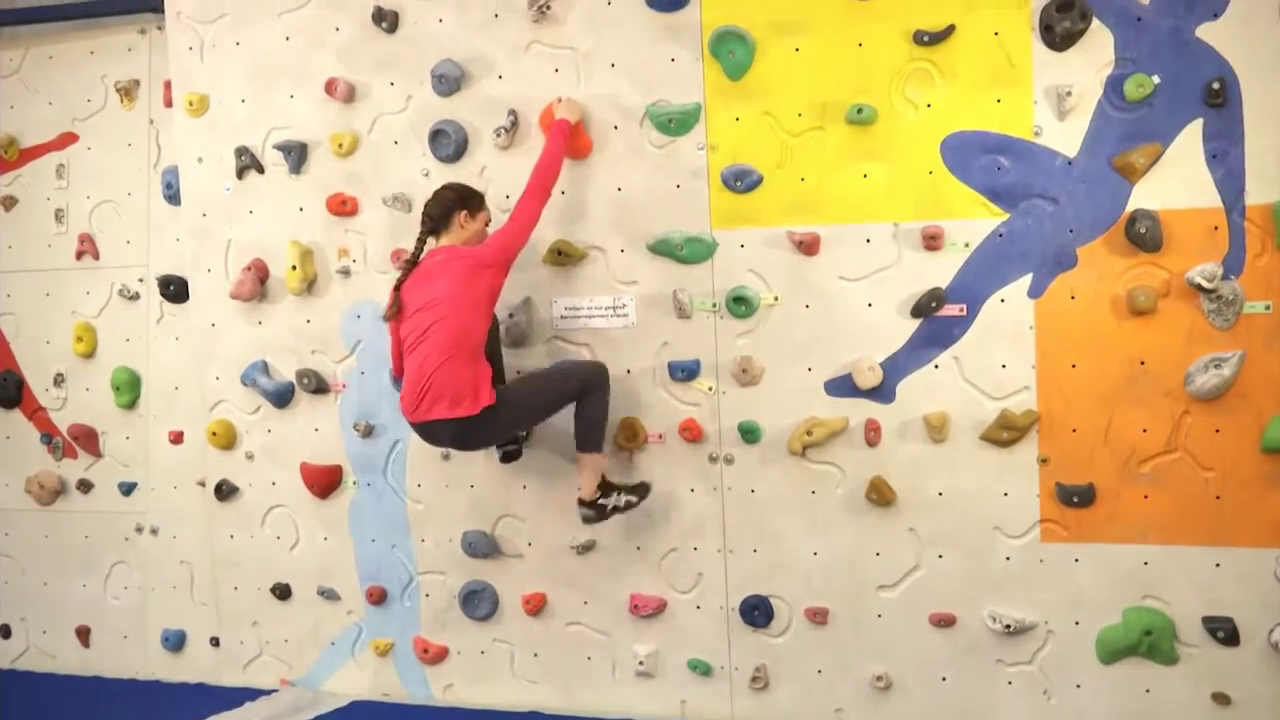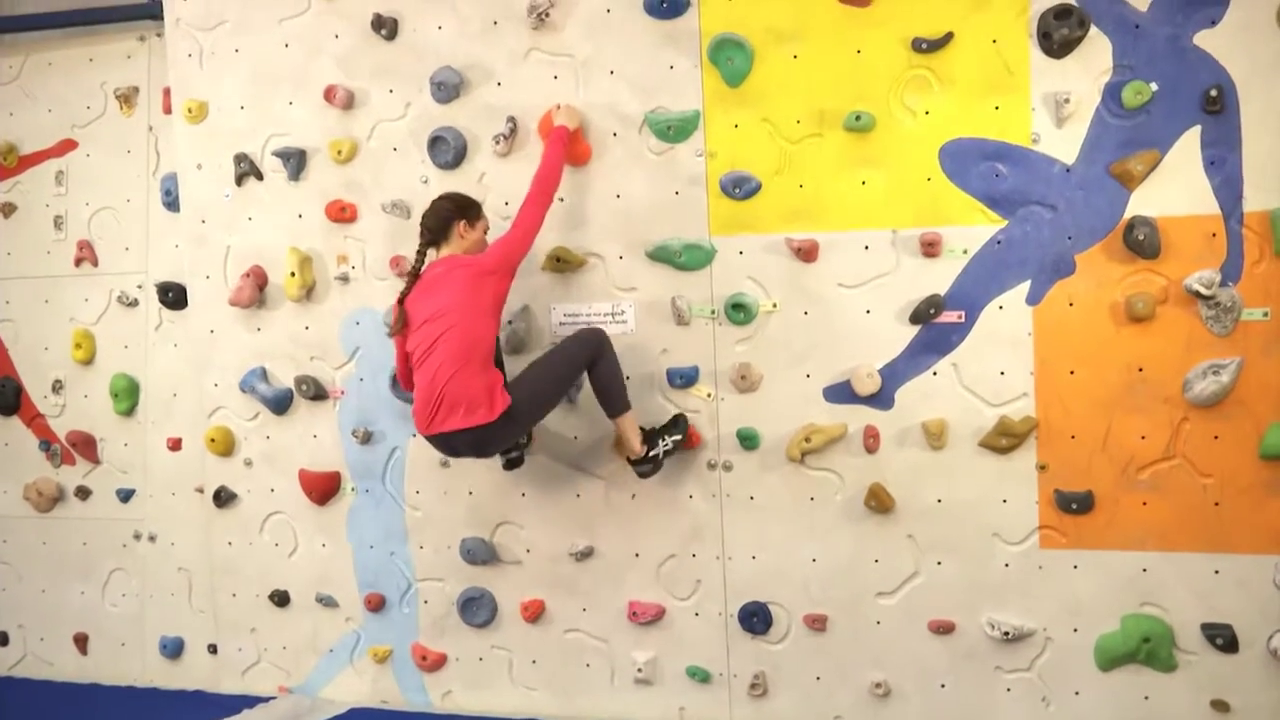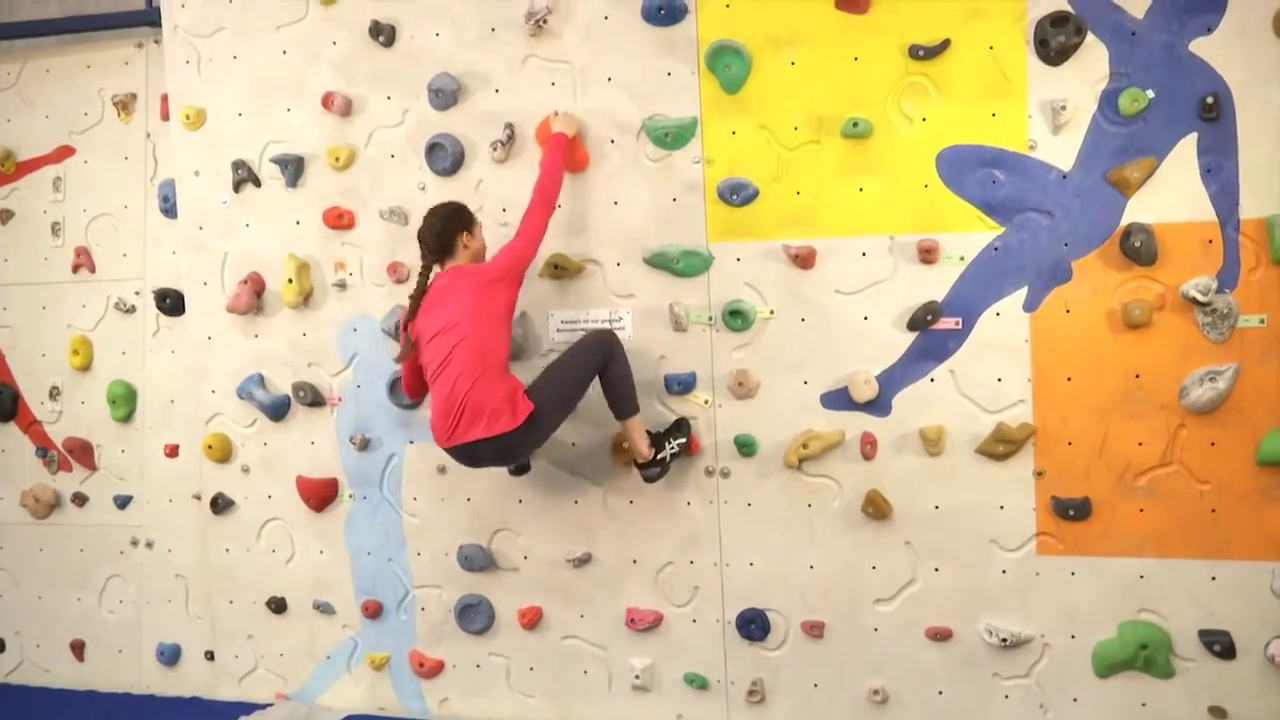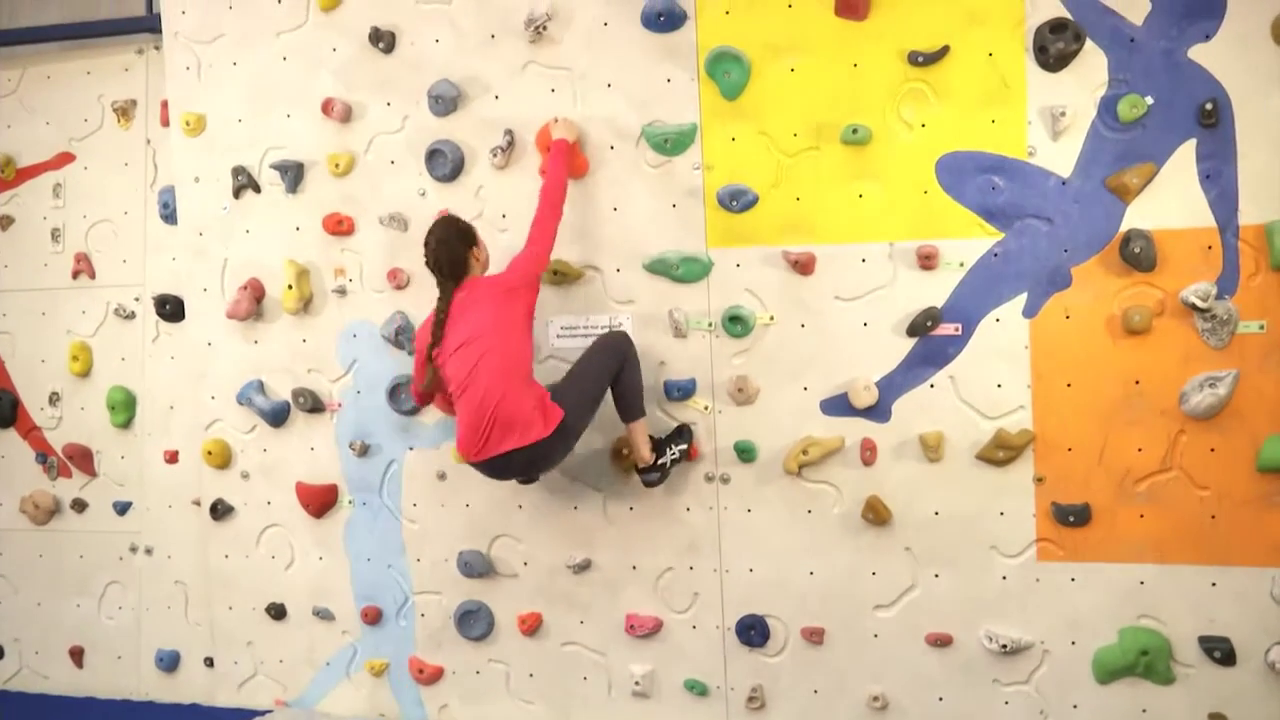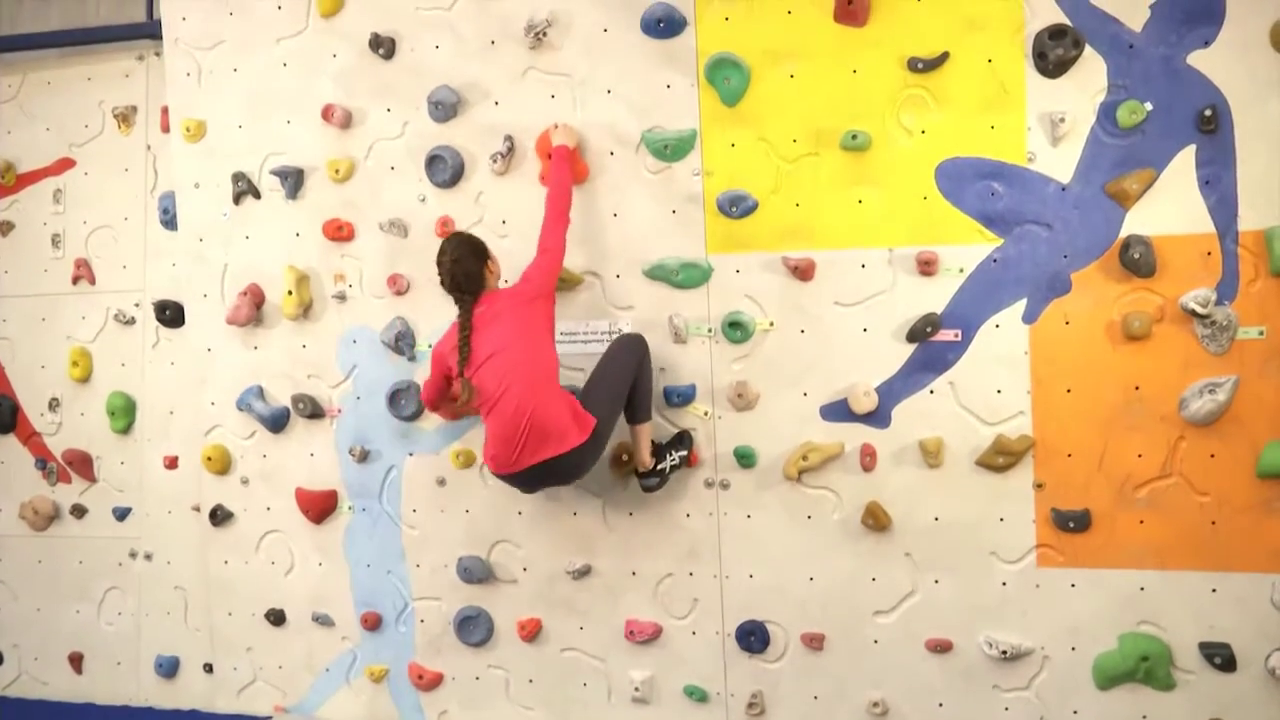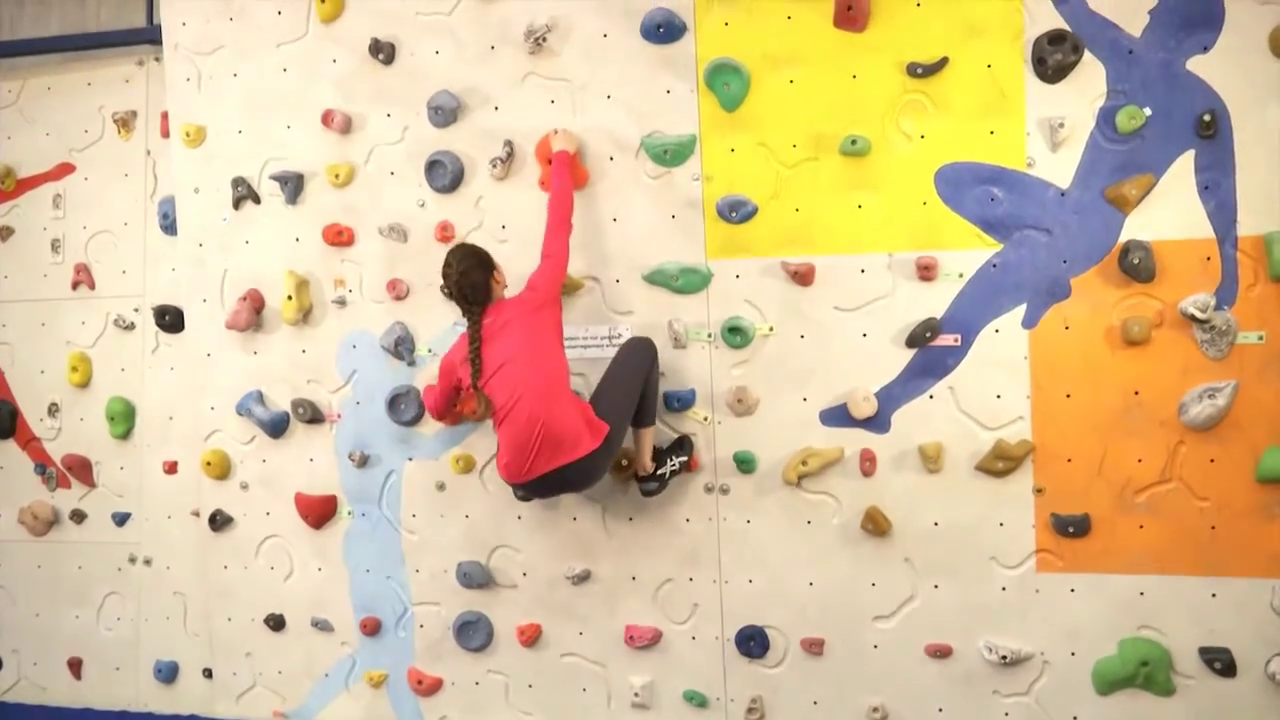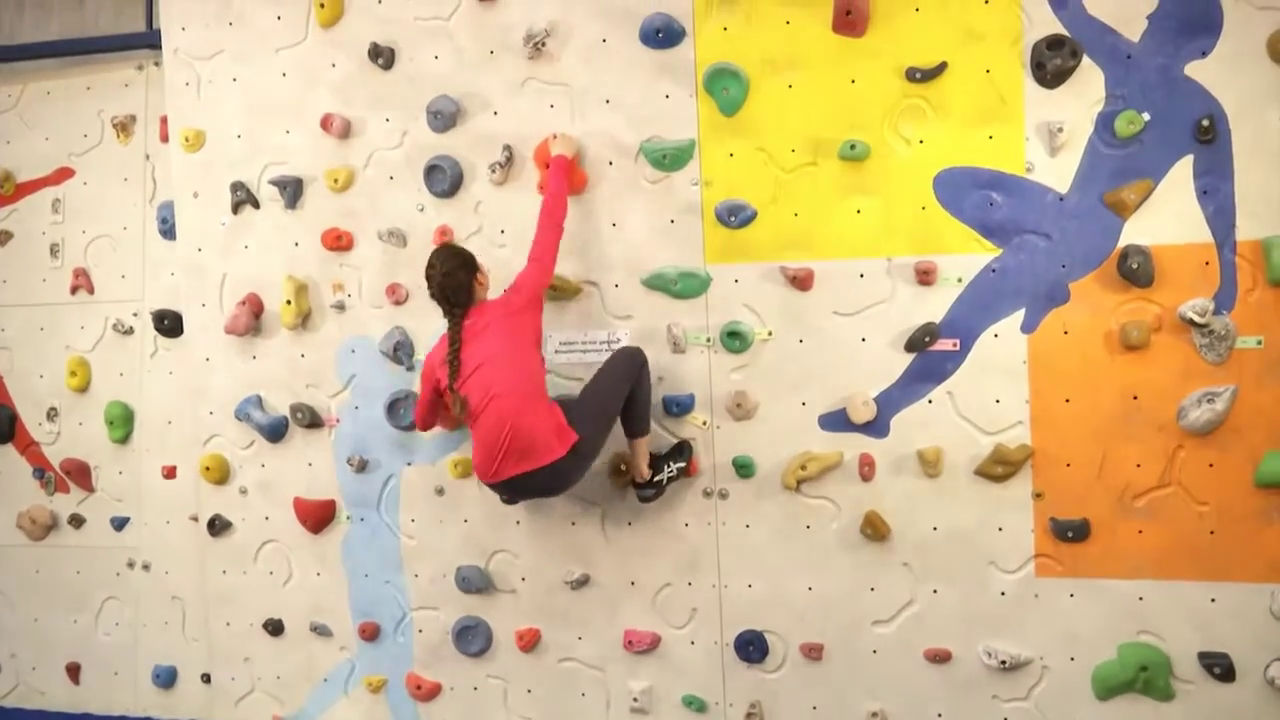
dt=0.2s
person 1, frame 1
left shoulder: (407, 283)
right shoulder: (484, 258)
left elbow: (399, 370)
right elbow: (534, 196)
right wrist: (562, 125)
left hip: (424, 425)
right hip: (469, 420)
right knee: (593, 377)
left ankle: (507, 437)
right ankle: (592, 494)
person 1, frame 2
left shoulder: (409, 297)
right shoulder: (488, 268)
left elbow: (407, 381)
right elbow: (537, 201)
right wrist: (561, 131)
left hip: (440, 436)
right hip: (486, 426)
right knee: (593, 341)
left ankle: (510, 443)
right ankle: (639, 450)
person 1, frame 3
left shoulder: (416, 310)
right shoulder: (494, 276)
left elbow: (412, 389)
right elbow: (540, 209)
right wrist: (560, 137)
left hip: (459, 447)
right hip: (507, 435)
right knee: (603, 343)
left ankle: (515, 455)
right ankle: (646, 454)
person 1, frame 4
left shoulder: (430, 330)
right shoulder: (510, 286)
left elbow: (422, 394)
right elbow: (547, 216)
right wrist: (561, 144)
left hip: (485, 461)
right hip: (540, 444)
right knee: (616, 344)
left ankle: (523, 464)
right ankle: (647, 458)
person 1, frame 5
left shoulder: (448, 347)
right shoulder: (528, 295)
left elbow: (432, 401)
right elbow: (556, 222)
left wrist: (455, 398)
right wrist: (561, 150)
left hip: (511, 472)
right hip: (573, 453)
right knee: (632, 345)
right ankle: (647, 462)
person 1, frame 6
left shoulder: (456, 358)
right shoulder: (535, 303)
left elbow: (438, 410)
right elbow: (559, 230)
left wrist: (431, 393)
right wrist: (561, 155)
left hip: (527, 480)
right hip: (585, 462)
right knee: (640, 348)
right ankle: (648, 467)
person 1, frame 7
left shoulder: (438, 359)
right shoulder: (515, 306)
left elbow: (423, 421)
right elbow: (548, 235)
left wrist: (449, 408)
right wrist: (560, 160)
left hip: (502, 482)
right hip: (557, 467)
right knee: (630, 359)
right ankle: (644, 474)
